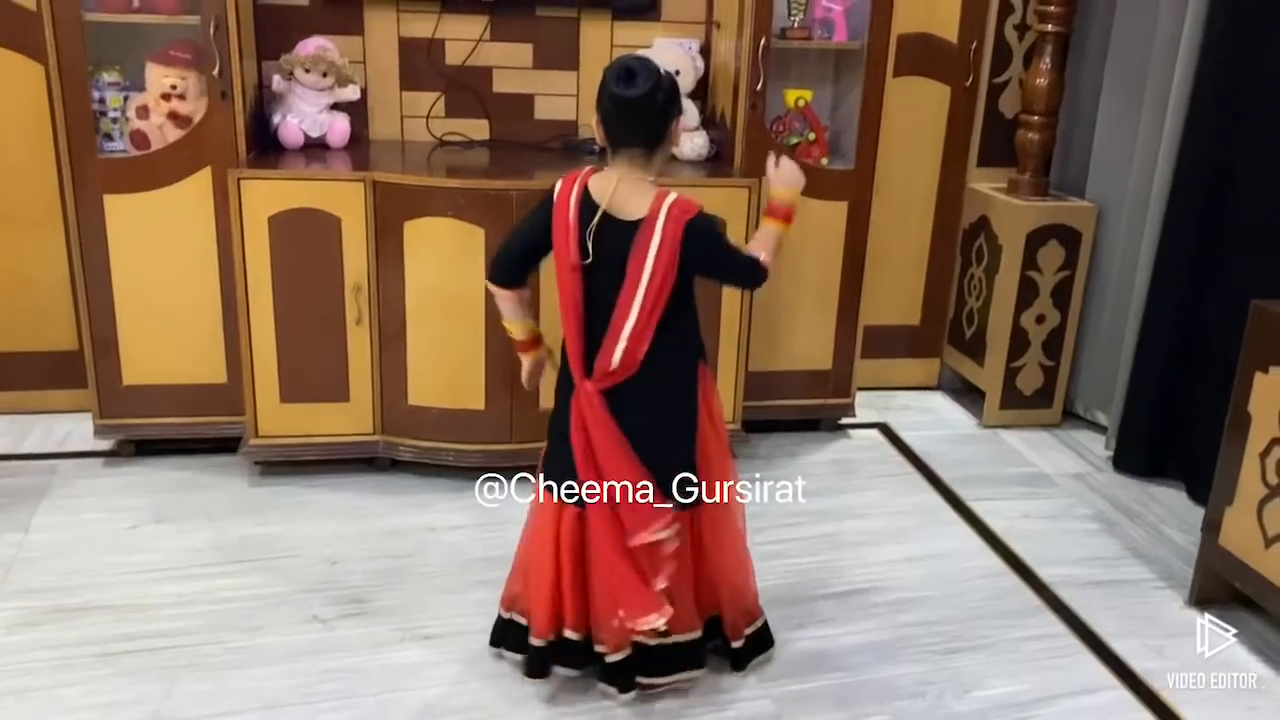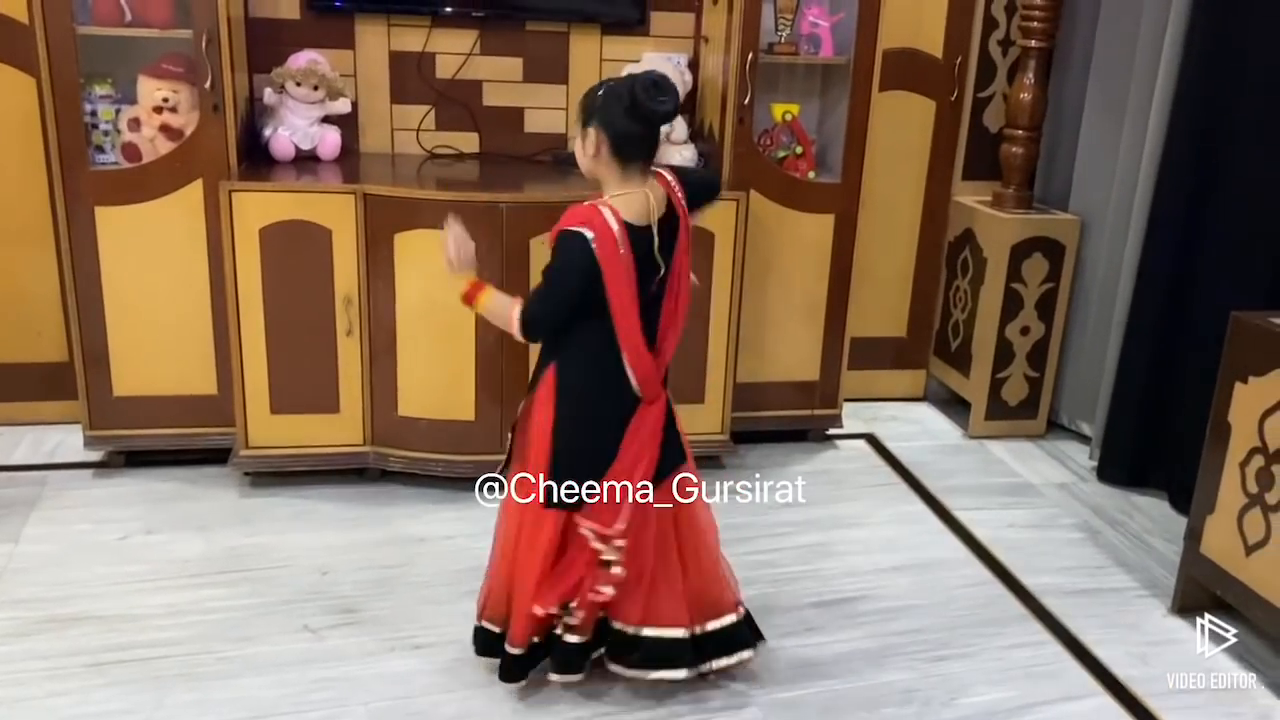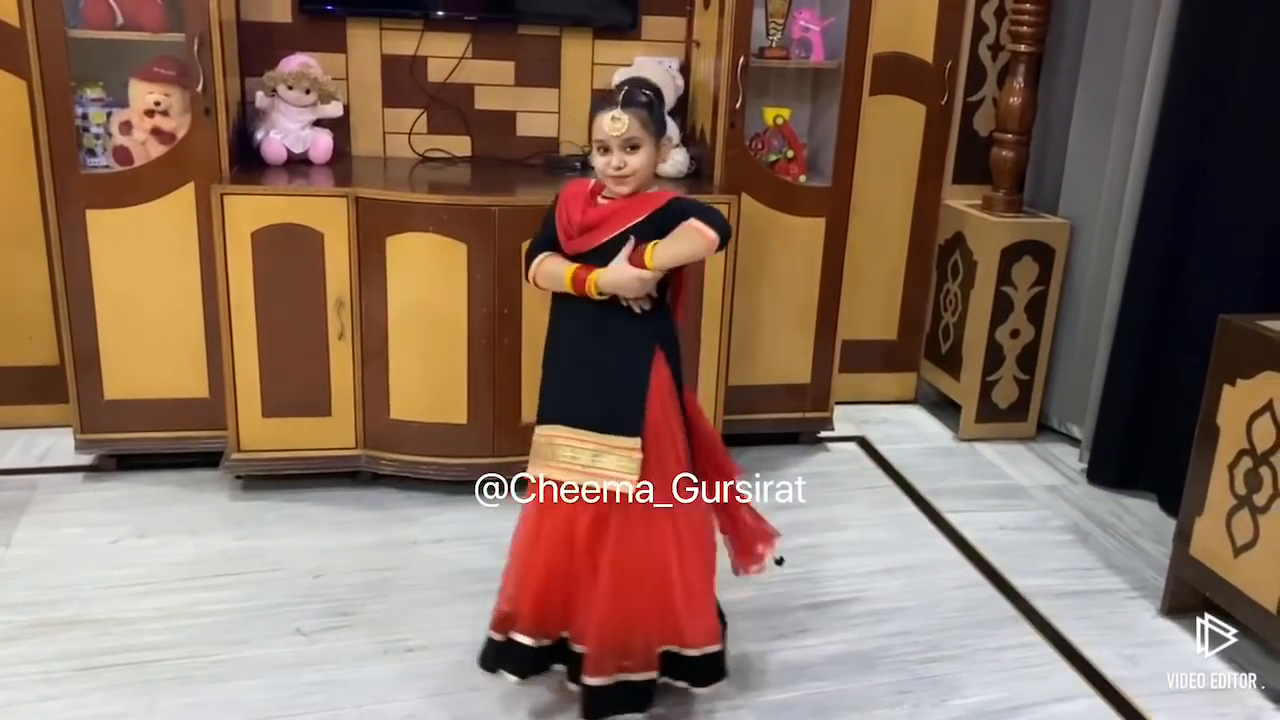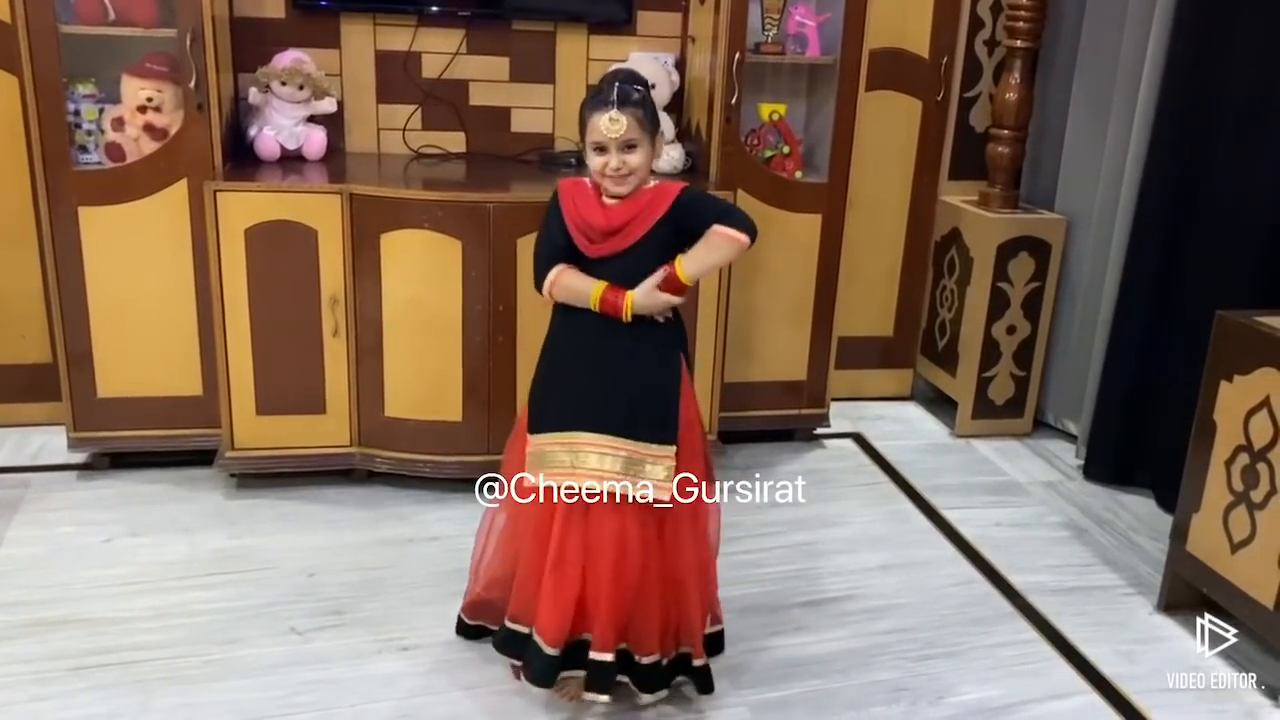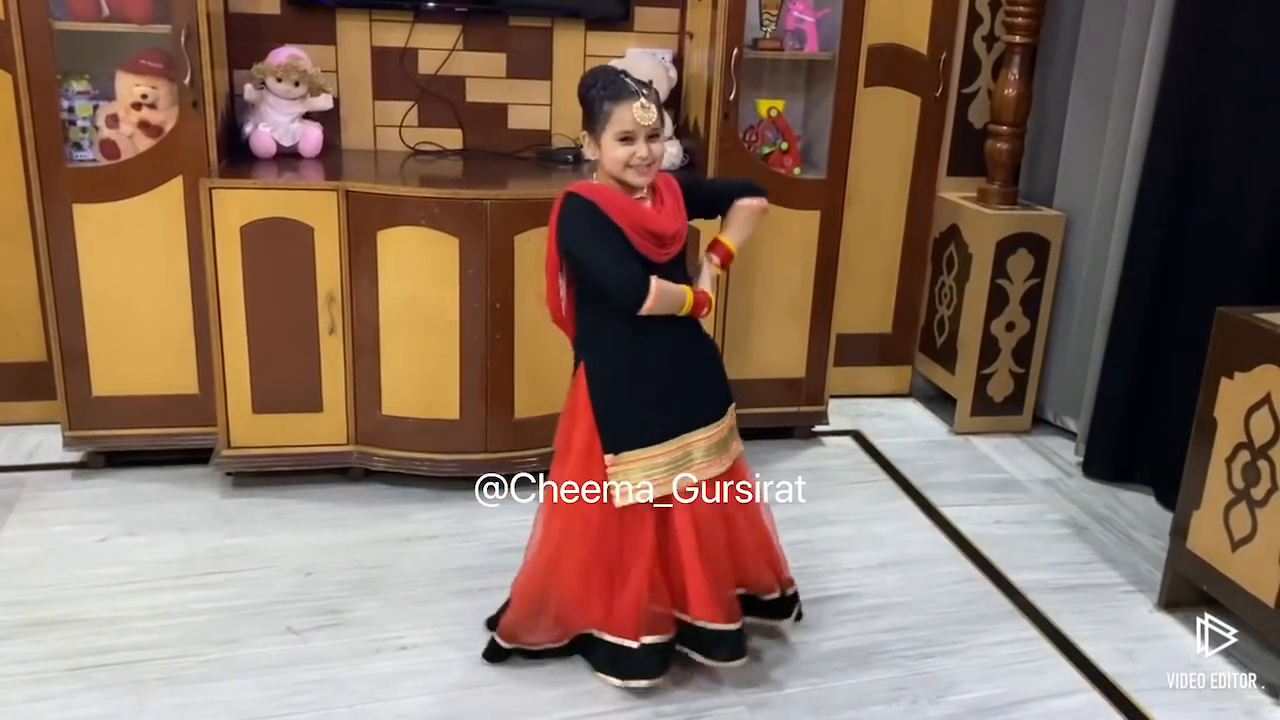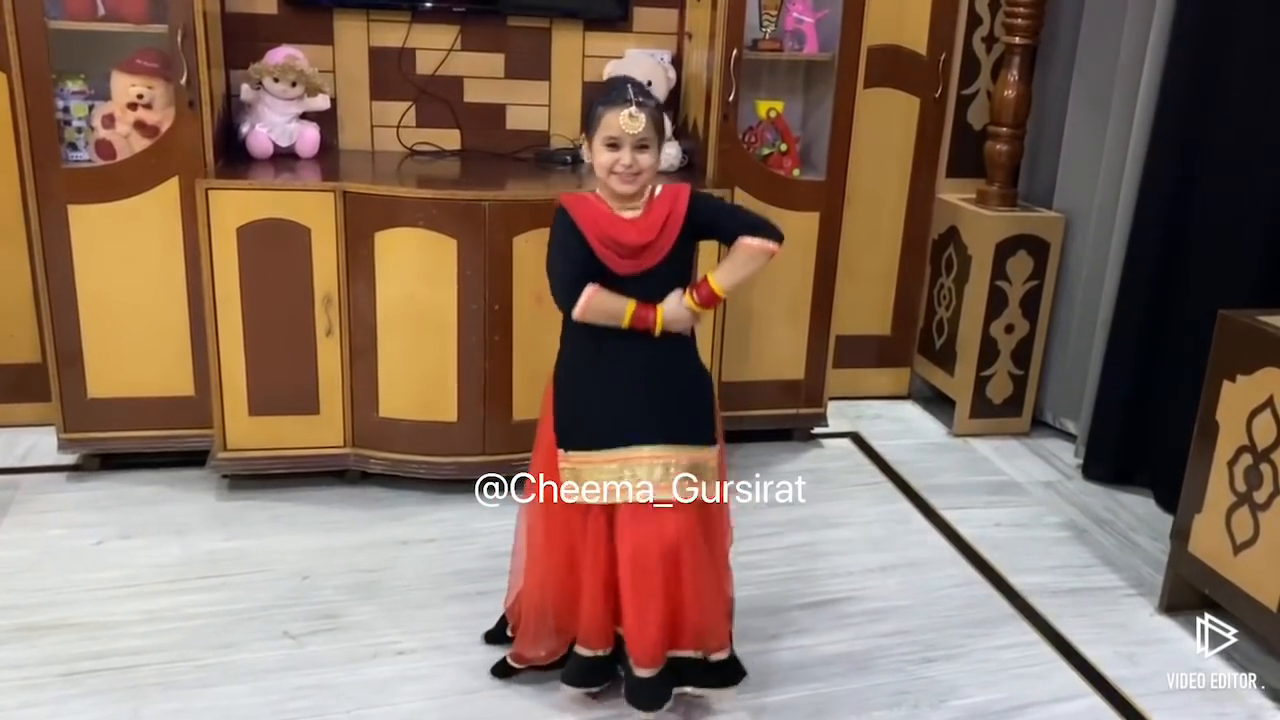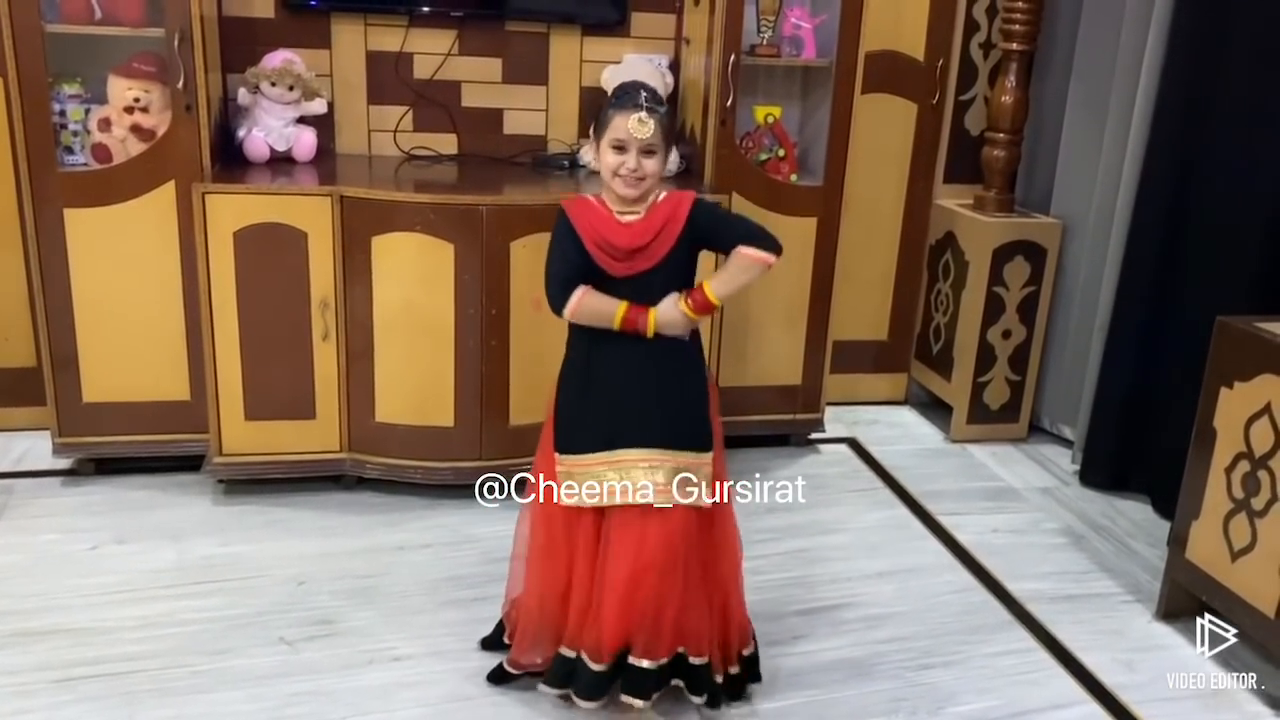
dt=0.7s
person 1, frame 1
left shoulder: (568, 196)
right shoulder: (684, 223)
left elbow: (505, 274)
right elbow: (751, 273)
left wrist: (527, 344)
right wrist: (781, 204)
left hip: (590, 393)
right hip: (667, 400)
left knee: (584, 515)
right knee: (678, 518)
left ankle: (570, 630)
right ankle: (688, 630)
person 1, frame 2
left shoulder: (583, 237)
right shoulder: (670, 193)
left elbow: (531, 325)
right elbow: (708, 186)
left wrist: (471, 282)
left hip: (580, 404)
right hip: (642, 401)
left knee: (560, 520)
right knee: (650, 509)
left ankle: (540, 632)
right ankle: (658, 625)
person 1, frame 3
left shoulder: (669, 211)
right shoulder: (573, 199)
left elbow: (712, 229)
right elbow: (537, 264)
left wrist: (639, 265)
right wrist: (600, 280)
left hip: (638, 381)
right hip: (573, 377)
left knee: (637, 518)
right knee: (570, 511)
left ankle: (639, 650)
right ankle: (571, 628)
person 1, frame 4
left shoulder: (675, 203)
right shoulder: (567, 199)
left elbow: (738, 231)
right elbow: (549, 277)
left wrist: (669, 284)
right wrist: (627, 303)
left hip: (648, 389)
right hip: (570, 384)
left knee: (641, 517)
right knee: (566, 514)
left ankle: (641, 641)
right ankle: (557, 629)
person 1, frame 5
left shoulder: (672, 192)
right shoulder: (581, 208)
left elbow: (752, 198)
right elbow: (633, 291)
left wrist: (716, 261)
right wrist: (696, 298)
left hip: (686, 379)
right hip: (618, 387)
left knee: (702, 506)
right knee: (612, 516)
left ankle: (707, 621)
right ankle: (619, 631)
person 1, frame 6
left shoulder: (683, 206)
right shoulder: (573, 214)
left elbow: (764, 237)
right elbow: (572, 299)
left wrist: (698, 300)
right wrist: (655, 317)
left hip: (670, 401)
right hip: (589, 404)
left knee: (668, 532)
right knee: (585, 529)
left ankle: (665, 654)
right ankle: (582, 642)
person 1, frame 7
left shoulder: (686, 214)
right shoulder: (575, 218)
left elbow: (762, 246)
right elbow: (564, 296)
left wrist: (695, 305)
right wrist: (648, 319)
left hip: (670, 407)
right hip: (592, 403)
left knee: (662, 539)
right knee: (580, 532)
left ankle: (646, 665)
right ankle: (568, 648)
